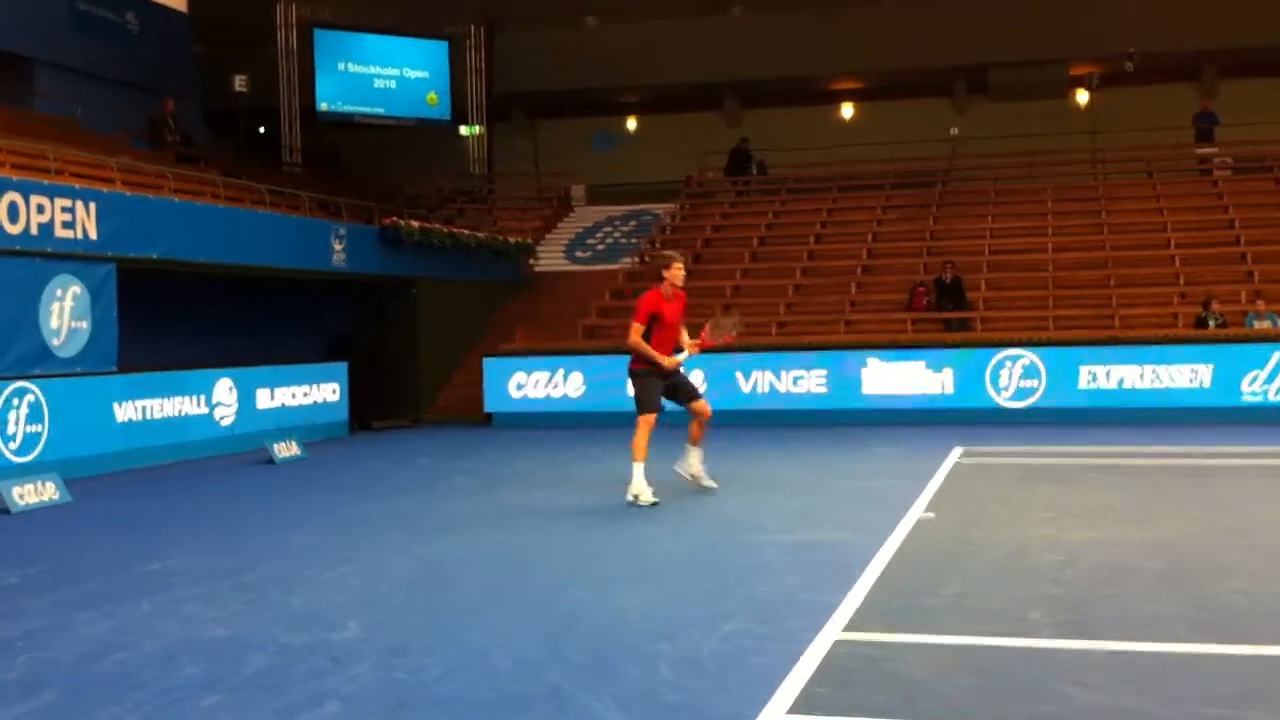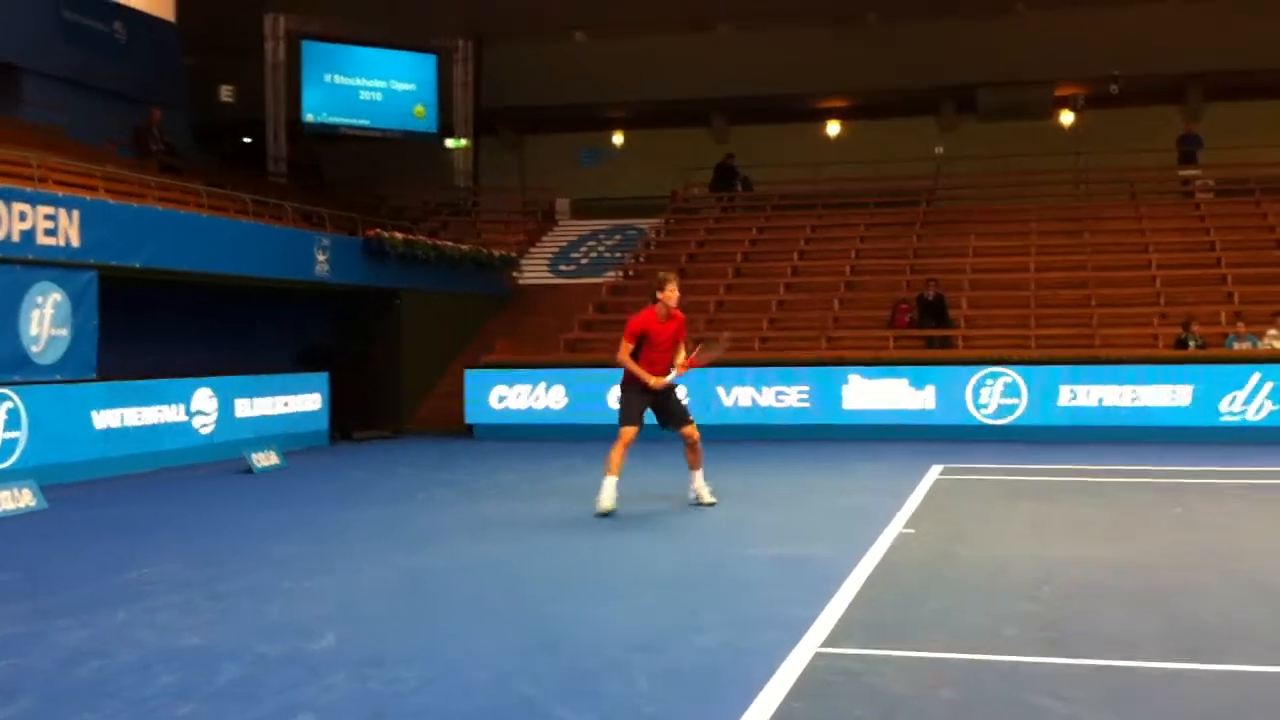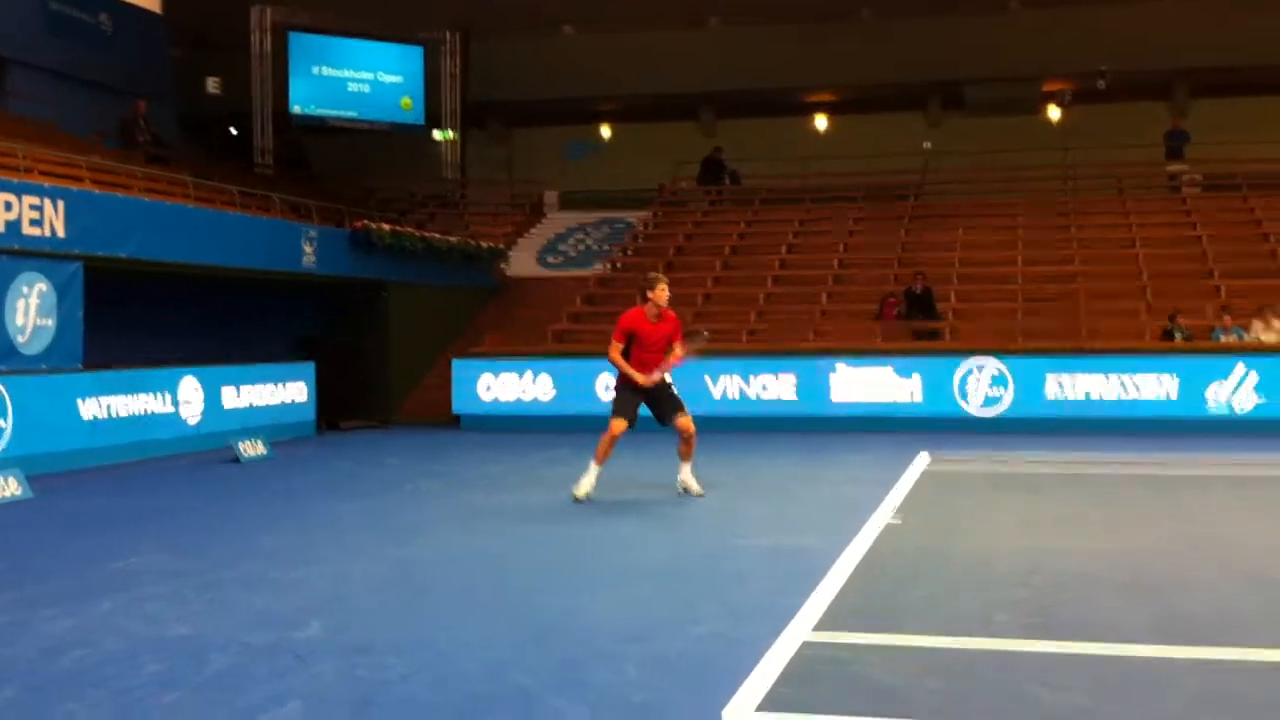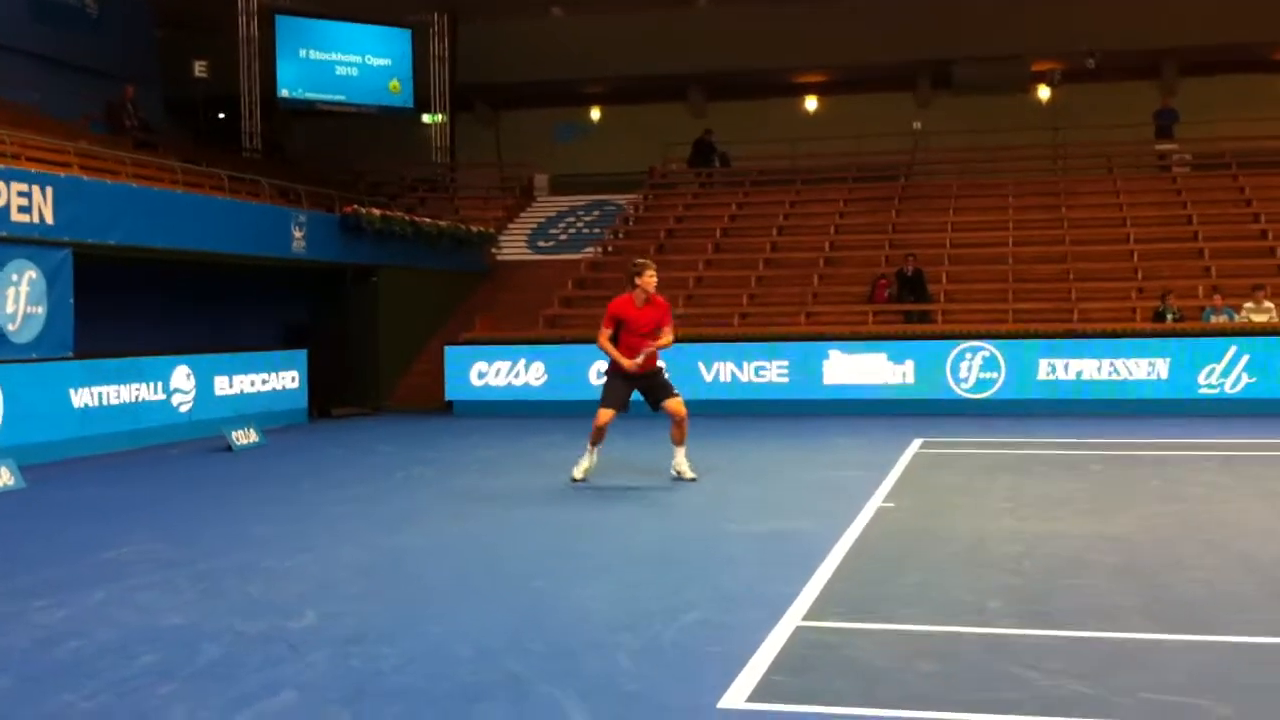
dt=0.1s
person 1, frame 1
left shoulder: (681, 297)
right shoulder: (649, 300)
right elbow: (633, 339)
left wrist: (687, 342)
right wrist: (662, 360)
left hip: (670, 368)
right hip: (645, 369)
left knee: (703, 411)
right knee: (647, 421)
left ankle: (691, 464)
right ankle: (637, 487)
person 1, frame 2
left shoulder: (679, 319)
right shoulder: (639, 321)
right elbow: (622, 357)
left wrist: (679, 363)
right wrist: (649, 379)
left hip: (663, 385)
right hip: (636, 386)
left knee: (692, 436)
right knee: (626, 436)
left ankle: (698, 487)
right ankle: (607, 494)
person 1, frame 3
left shoulder: (672, 319)
right shoulder: (628, 319)
left elbow: (678, 350)
right elbow: (614, 353)
left wrist: (672, 360)
right wrist: (636, 376)
left hip: (658, 384)
right hip: (630, 384)
left knee: (688, 430)
right knee: (615, 430)
left ankle: (685, 477)
right ankle: (589, 478)
person 1, frame 4
left shoulder: (661, 304)
right shoulder: (617, 305)
left elbow: (668, 336)
right elbow: (602, 340)
left wrist: (657, 345)
right wrist: (623, 361)
left hip: (650, 370)
right hip: (620, 371)
left knee: (679, 412)
right knee: (602, 421)
left ankle: (680, 463)
right ankle: (589, 458)
